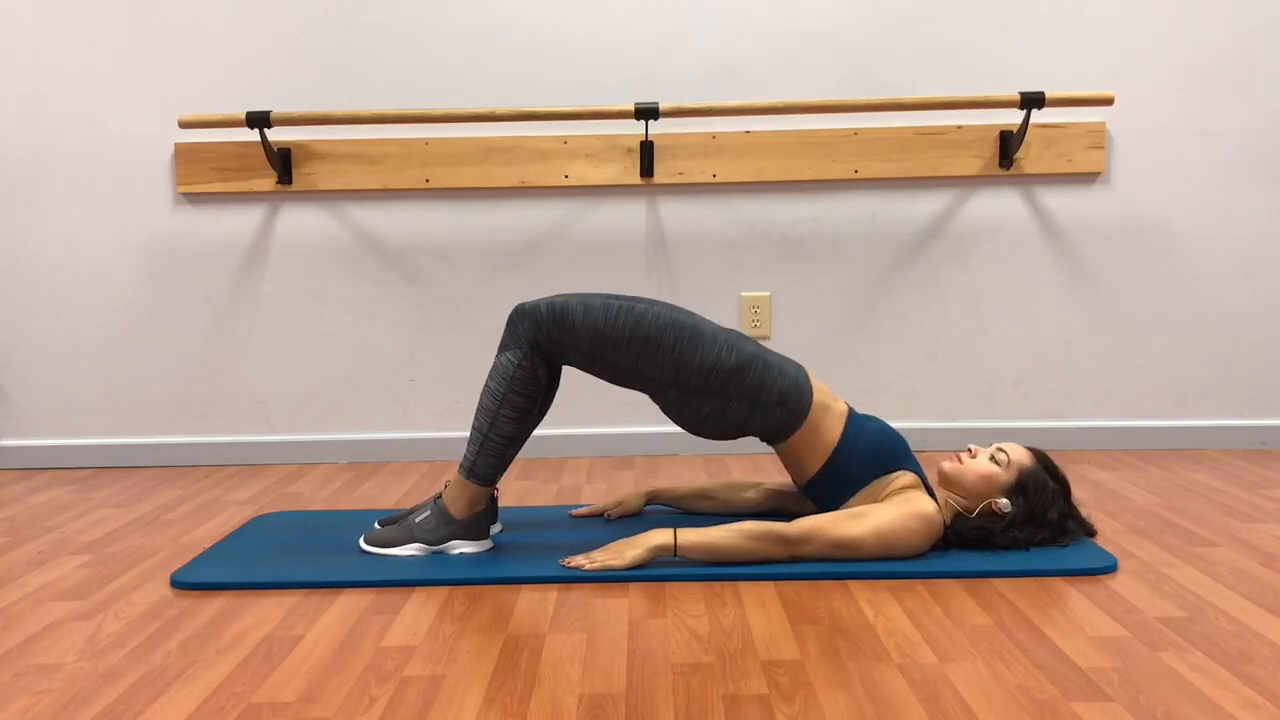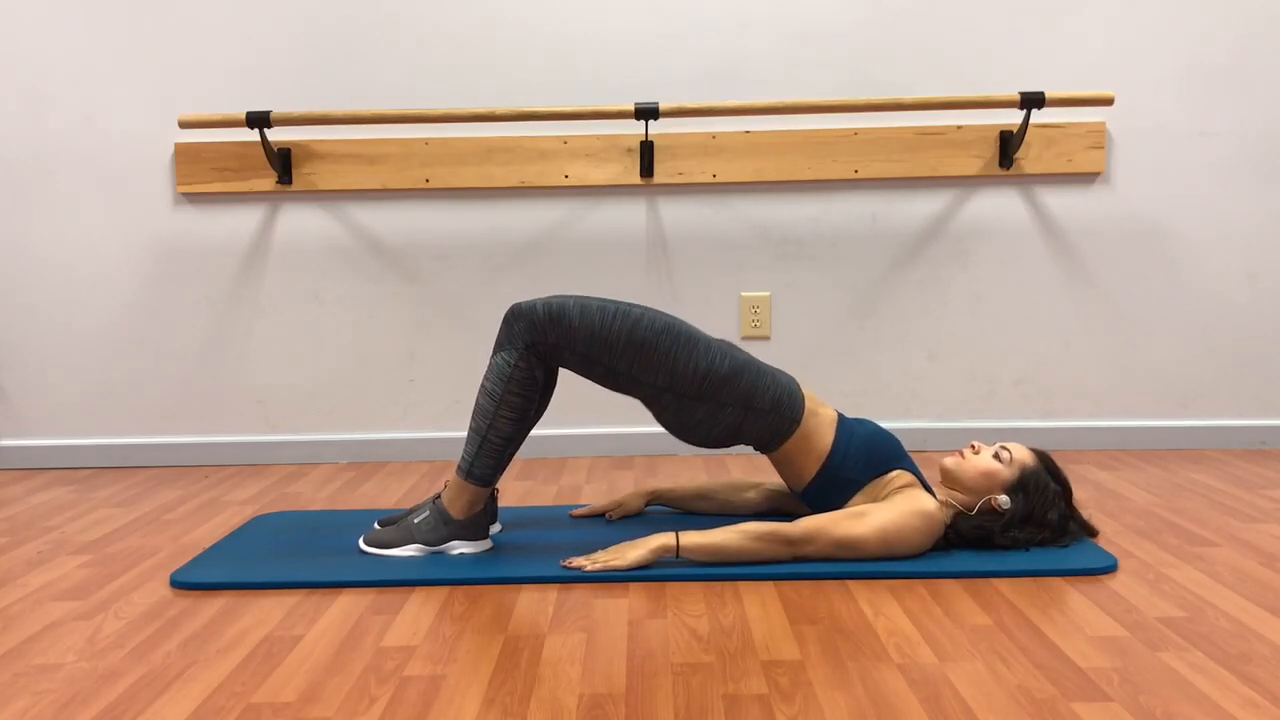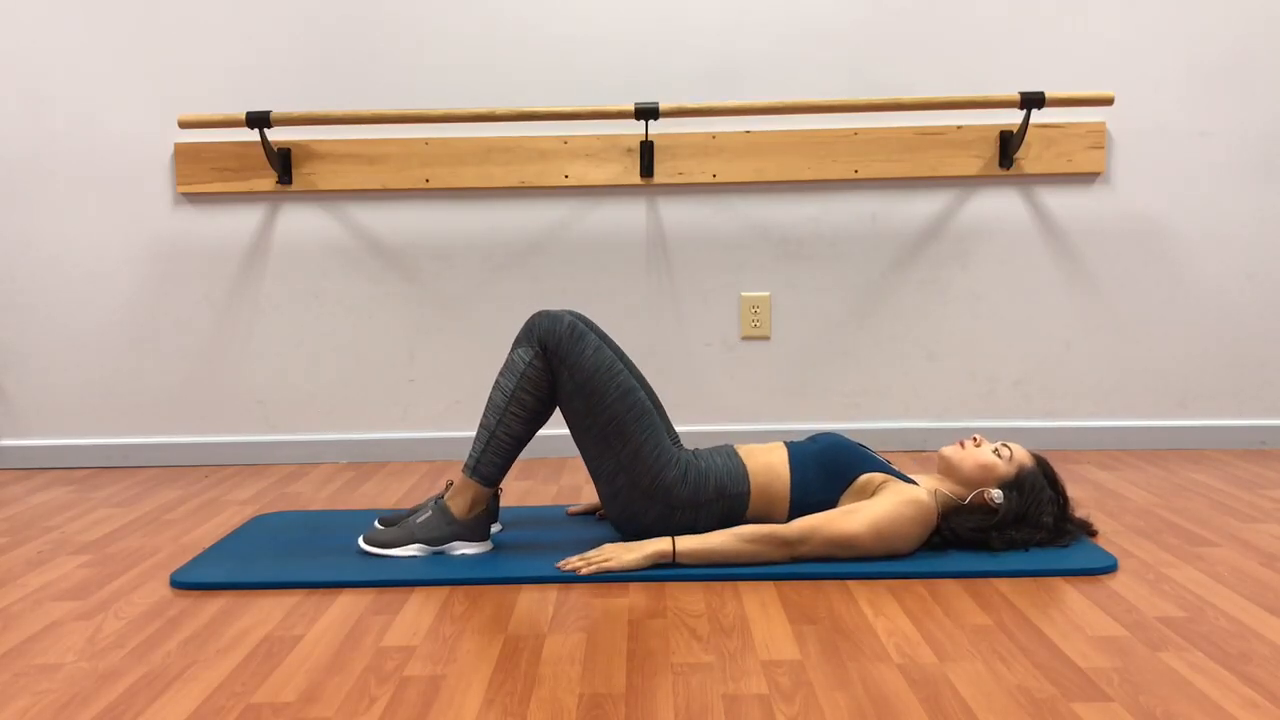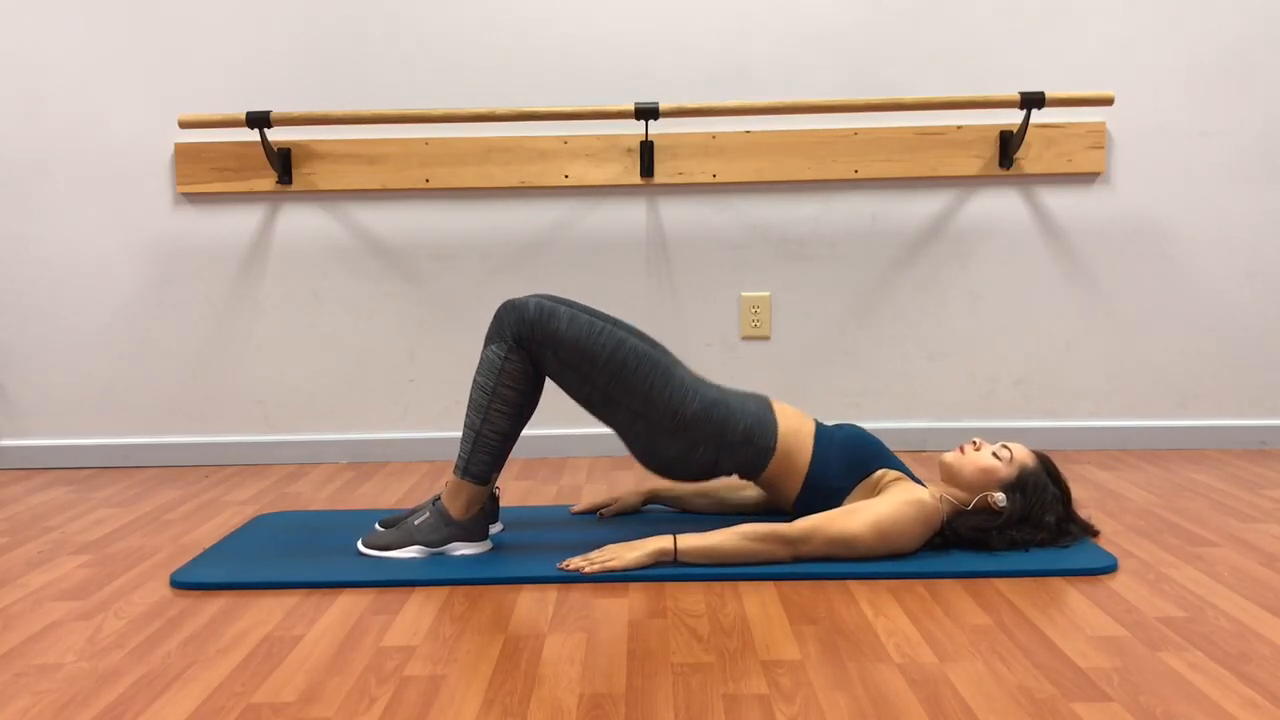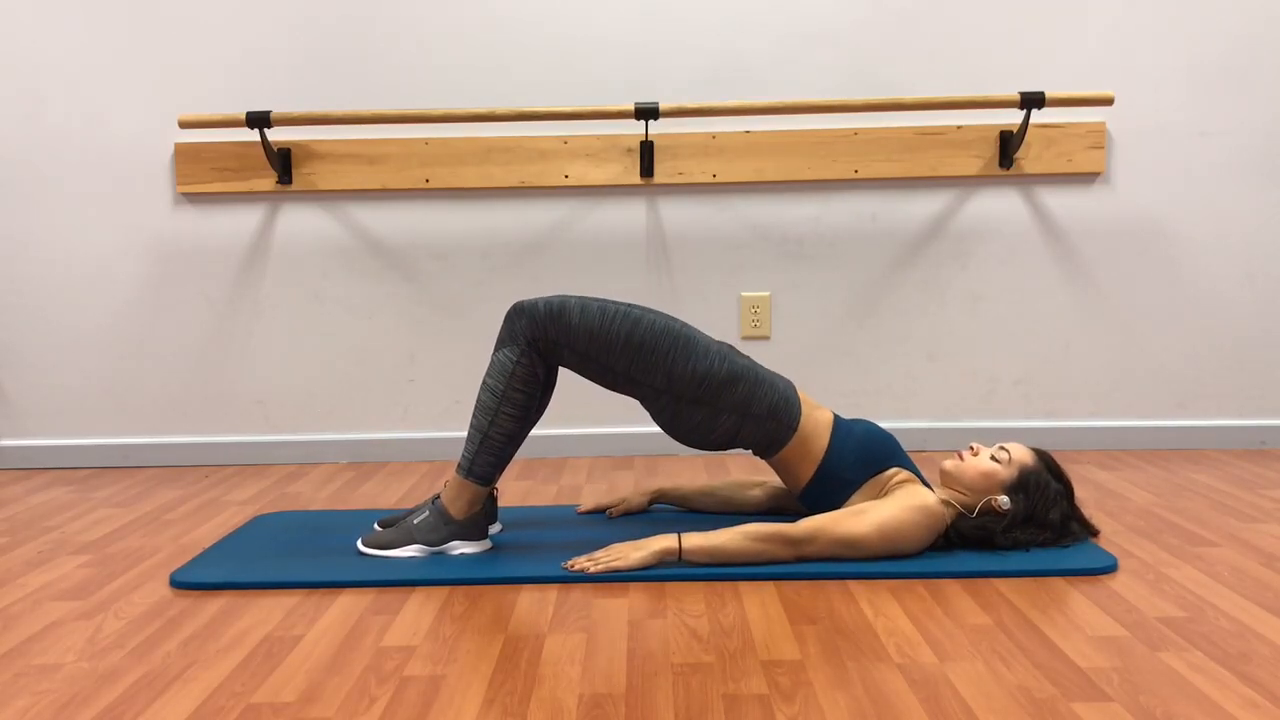
dt=1s
person 1, frame 1
left shoulder: (918, 523)
right shoulder: (910, 496)
left elbow: (787, 540)
left wrist: (659, 541)
right wrist: (650, 494)
left knee: (537, 326)
right knee: (539, 326)
left ankle: (460, 513)
right ankle: (466, 499)
person 1, frame 2
left shoulder: (920, 522)
right shoulder: (915, 501)
left elbow: (791, 540)
left wrist: (662, 545)
right wrist: (650, 496)
left knee: (534, 327)
right knee: (533, 325)
left ankle: (460, 512)
right ankle: (466, 500)
person 1, frame 3
left shoulder: (912, 514)
right shoulder: (901, 490)
left elbow: (788, 540)
left wrist: (656, 548)
right wrist: (634, 496)
left hip: (669, 494)
right hip: (680, 475)
left knee: (554, 333)
right knee: (559, 330)
left ankle: (461, 513)
right ankle: (470, 502)
person 1, frame 4
left shoulder: (914, 517)
right shoulder: (907, 493)
left elbow: (787, 540)
left wrist: (659, 547)
right wrist: (651, 488)
left hip: (696, 428)
right hip: (704, 426)
left knee: (523, 322)
right knee: (526, 322)
left ankle: (458, 515)
right ankle: (468, 502)
person 1, frame 5
left shoulder: (921, 518)
right shoulder: (916, 496)
left elbow: (793, 540)
left wrist: (664, 547)
right wrist: (655, 493)
right hip: (730, 400)
left knee: (534, 324)
right knee: (536, 325)
left ankle: (458, 513)
right ankle: (467, 500)
